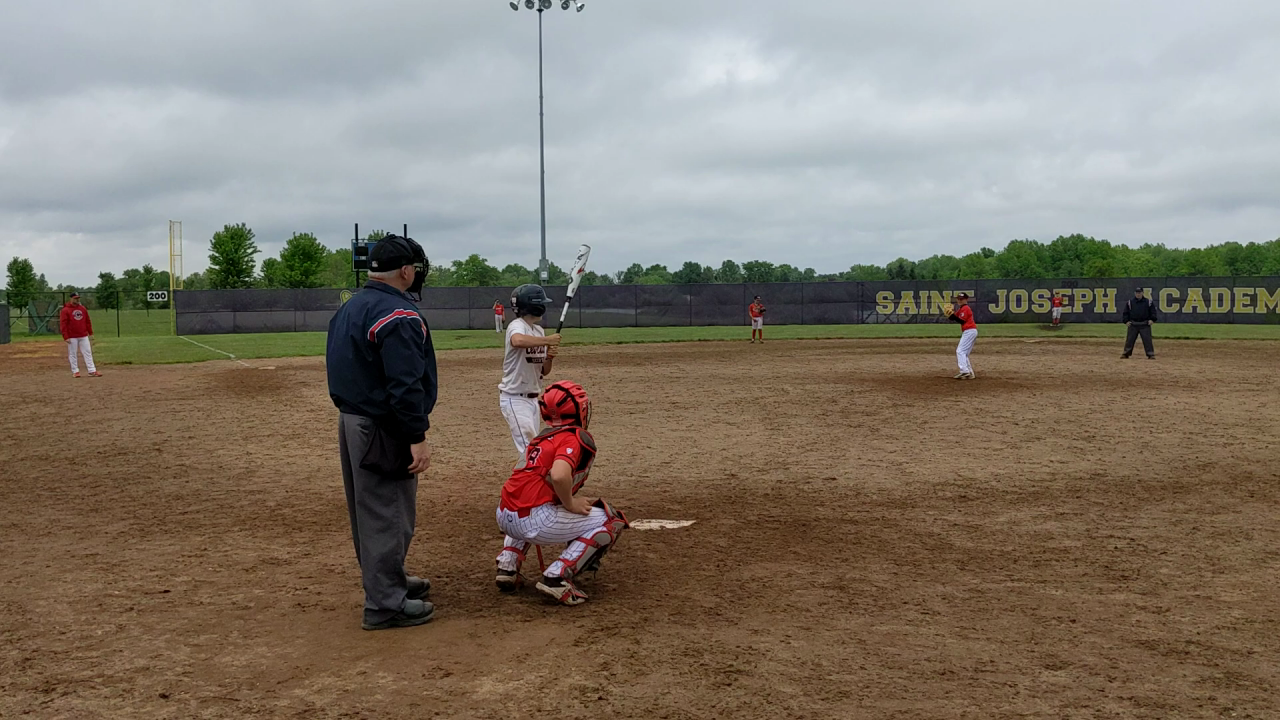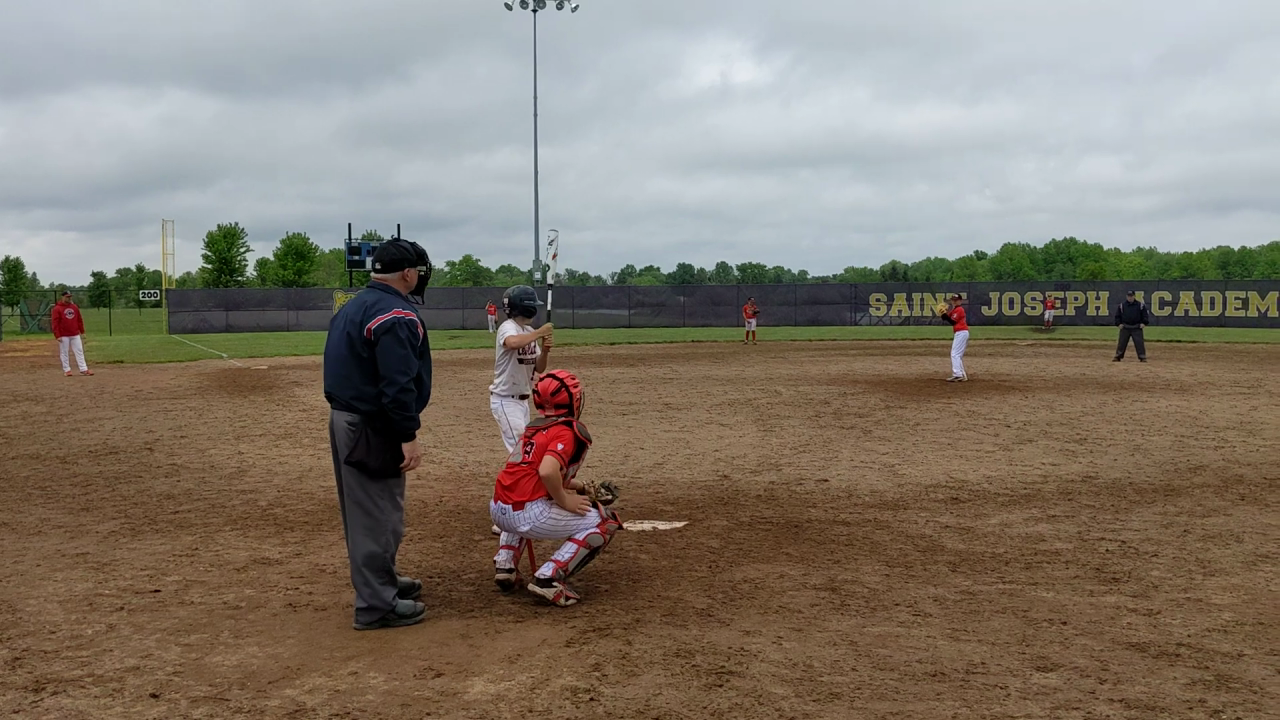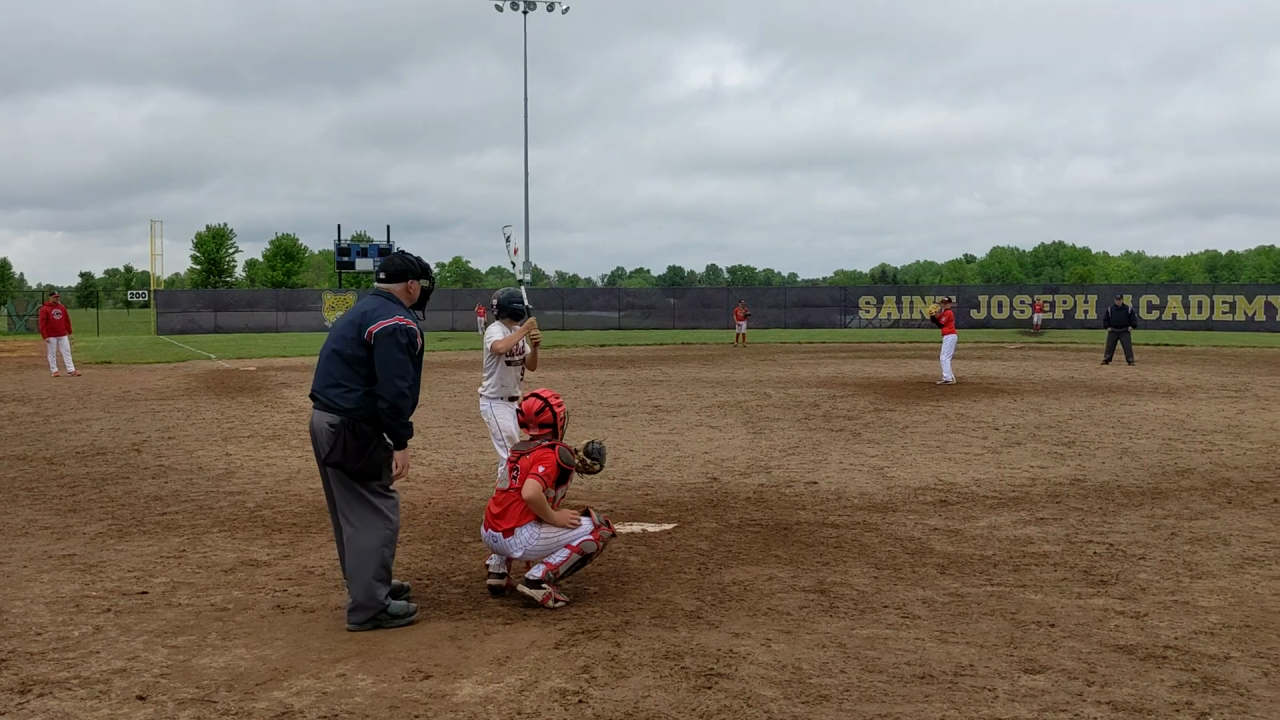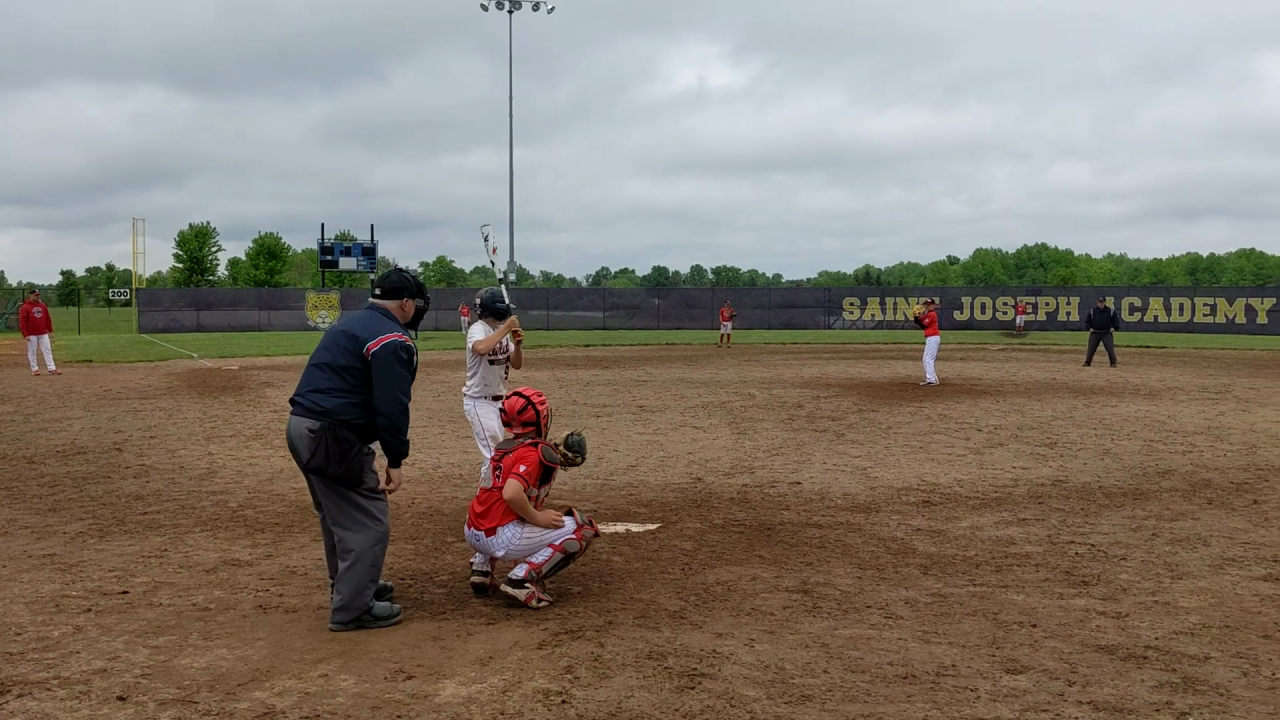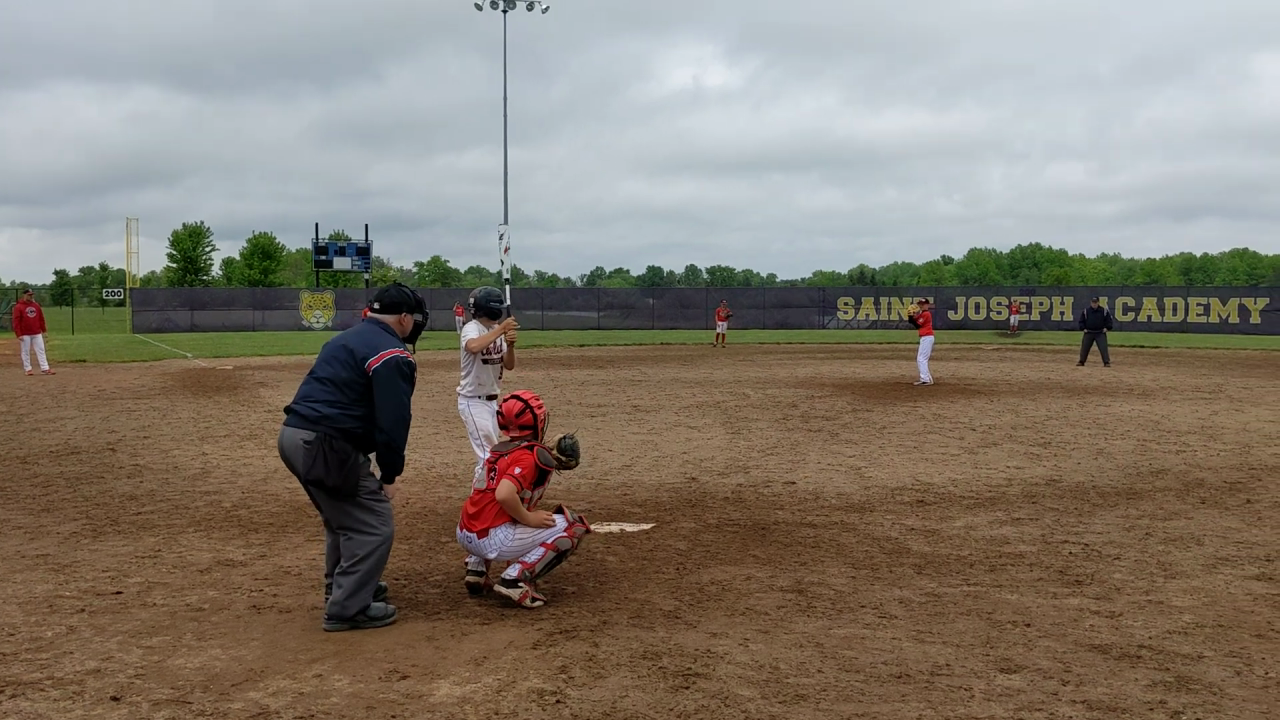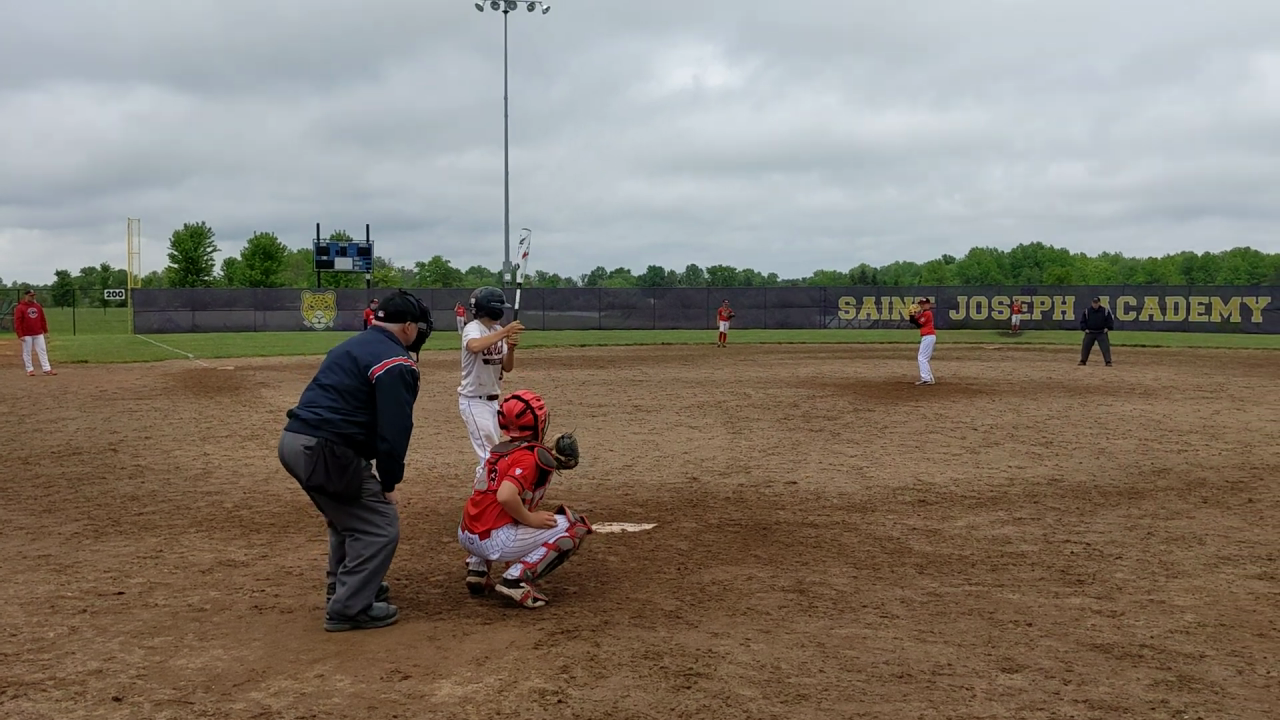
dt=0.2s
person 1, frame 1
left shoulder: (348, 308)
right shoulder: (398, 315)
right elbow: (405, 384)
right wrist: (418, 437)
left hip: (352, 420)
right hip: (382, 429)
left knee: (371, 513)
right knee: (388, 517)
left ankle: (388, 583)
right ankle: (384, 606)
person 1, frame 2
left shoulder: (351, 307)
right shoulder: (396, 314)
right elbow: (398, 384)
right wrist: (408, 436)
left hip: (344, 418)
right hip: (371, 427)
left knee: (364, 511)
right knee: (378, 516)
left ankle: (378, 582)
right ankle: (376, 606)
person 1, frame 3
left shoulder: (357, 312)
right shoulder: (397, 323)
right elbow: (394, 391)
right wrist: (400, 444)
left hip: (326, 420)
right hip: (351, 429)
left knee: (353, 512)
right knee: (376, 516)
left ankle: (366, 583)
right ankle: (368, 606)
person 1, frame 4
left shoulder: (347, 325)
right shoulder: (392, 340)
right elbow: (392, 407)
right wrist: (395, 460)
left hip: (302, 425)
right hip: (329, 435)
left knee: (342, 514)
right knee: (368, 520)
left ankle: (349, 586)
right ankle: (351, 608)
person 1, frame 5
left shoulder: (346, 338)
right shoulder: (392, 355)
right elbow: (392, 421)
right wrist: (389, 475)
left hip: (294, 434)
right hip: (324, 445)
left knee: (345, 514)
right knee: (374, 524)
left ankle: (343, 586)
right ankle: (347, 608)
person 1, frame 6
left shoulder: (351, 346)
right shoulder: (397, 363)
right elbow: (394, 429)
right wrist: (389, 482)
left hip: (295, 440)
right hip: (324, 450)
left knee: (350, 514)
right knee: (380, 525)
left ankle: (345, 586)
right ankle: (348, 608)
person 2, frame 1
left shoulder: (543, 437)
right shoulder: (576, 438)
right elbow: (559, 475)
right wrist: (570, 504)
left hip: (505, 516)
right hip: (534, 520)
right knee: (612, 522)
left ankle: (508, 566)
right ankle: (557, 578)
person 2, frame 2
left shoulder: (535, 428)
right shoulder: (570, 431)
right elbow: (546, 471)
left wrist: (573, 485)
right wrist: (564, 501)
left hip: (499, 510)
right hip: (525, 514)
right knee: (606, 522)
left ankle: (505, 564)
right ankle: (549, 578)
person 2, frame 3
left shoulder: (520, 448)
right shoulder: (552, 453)
right elbow: (531, 494)
left wrist: (572, 460)
right wrist: (554, 518)
left hip: (490, 533)
right hip: (518, 539)
right knee: (600, 530)
left ankle: (498, 571)
right ankle: (540, 580)
person 2, frame 4
left shoulder: (504, 447)
right shoulder: (535, 452)
right elbow: (511, 494)
right wrist: (537, 518)
left hip: (473, 532)
right hip: (501, 538)
right knee: (583, 529)
left ankle: (481, 569)
right ankle: (523, 579)
person 2, frame 5
left shoulder: (500, 449)
right shoulder: (530, 455)
right elbow: (504, 494)
right wrist: (528, 518)
left hip: (465, 534)
right hip: (493, 540)
right knee: (574, 526)
left ankle: (477, 569)
right ankle: (516, 579)
person 2, frame 6
left shoulder: (500, 450)
right shoulder: (530, 456)
right elbow: (506, 496)
right wrist: (530, 519)
left hip: (467, 535)
right hip: (495, 541)
right knee: (575, 526)
left ankle: (478, 570)
right ankle: (518, 580)
person 3, frame 1
left shoulder: (539, 331)
right shoulder: (517, 326)
left elbow: (544, 371)
right elbow: (518, 341)
left wrist: (550, 357)
right wrist: (548, 340)
left hip: (532, 399)
right hip: (515, 399)
person 3, frame 2
left shoulder: (529, 332)
right shoulder: (507, 327)
left elbow: (539, 368)
right elbow: (513, 343)
left wrist: (545, 350)
right wrist: (538, 335)
left hip: (523, 401)
right hip: (506, 402)
person 3, frame 3
left shoulder: (517, 331)
right shoulder: (495, 330)
left elbow: (532, 366)
right elbow: (500, 348)
left wrist: (534, 346)
right wrist: (523, 330)
left hip: (512, 401)
right hip: (495, 403)
left knee: (510, 453)
right knee: (511, 455)
person 3, frame 4
left shoulder: (502, 331)
right shoulder: (477, 328)
left elbow: (517, 364)
right elbow: (481, 348)
left wrist: (517, 343)
right wrist: (505, 329)
left hip: (497, 401)
right hip: (479, 403)
left knee: (495, 453)
right knee: (494, 455)
person 3, frame 5
left shoulder: (496, 331)
right shoulder: (471, 328)
left elbow: (509, 365)
right elbow: (474, 347)
left wrist: (510, 345)
right wrist: (501, 329)
left hip: (491, 401)
right hip: (473, 402)
left knee: (490, 453)
right knee: (488, 455)
person 3, frame 6
left shoulder: (497, 331)
right shoulder: (472, 328)
left elbow: (507, 367)
right elbow: (475, 346)
left wrist: (510, 348)
right wrist: (505, 332)
left hip: (492, 401)
right hip: (474, 402)
left knee: (492, 453)
right knee: (489, 456)
